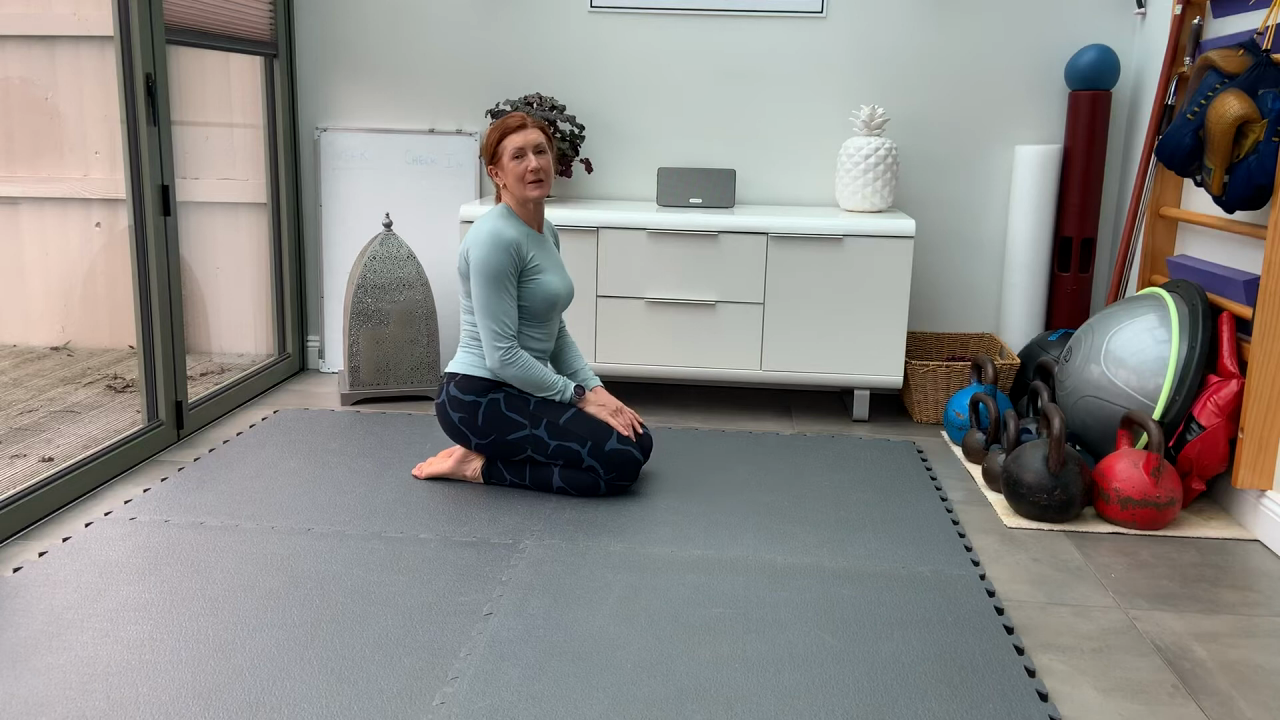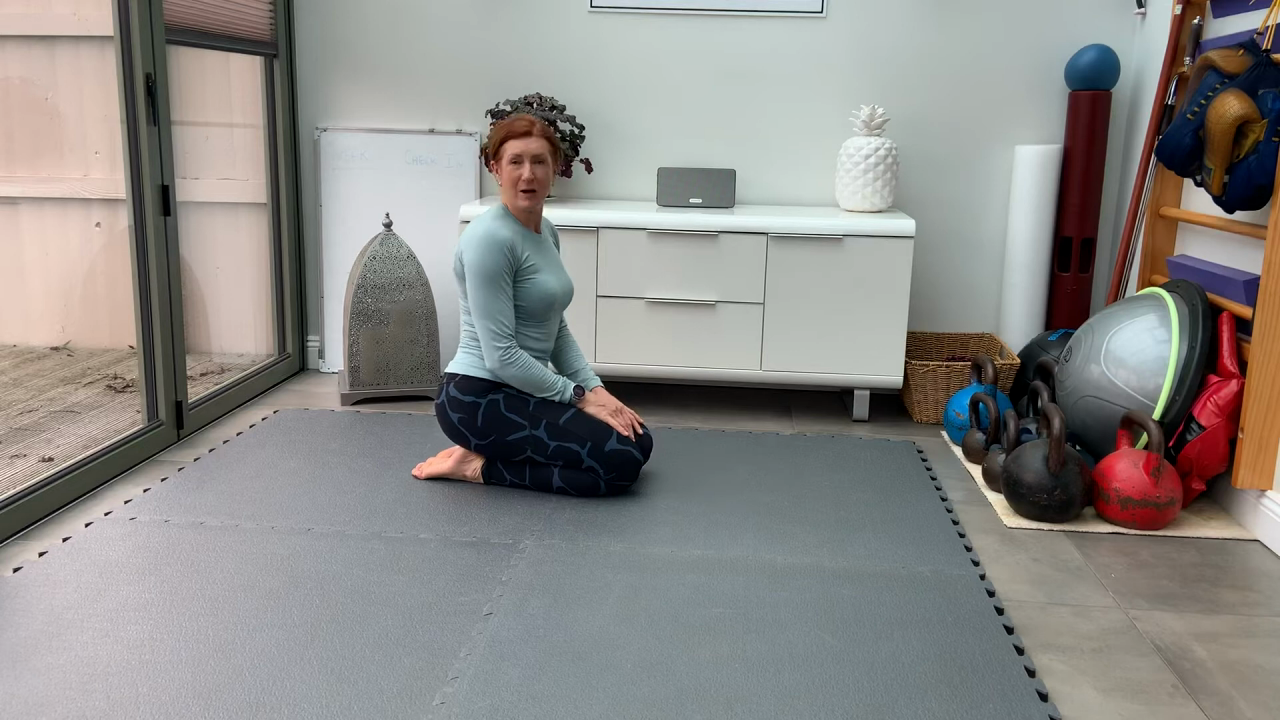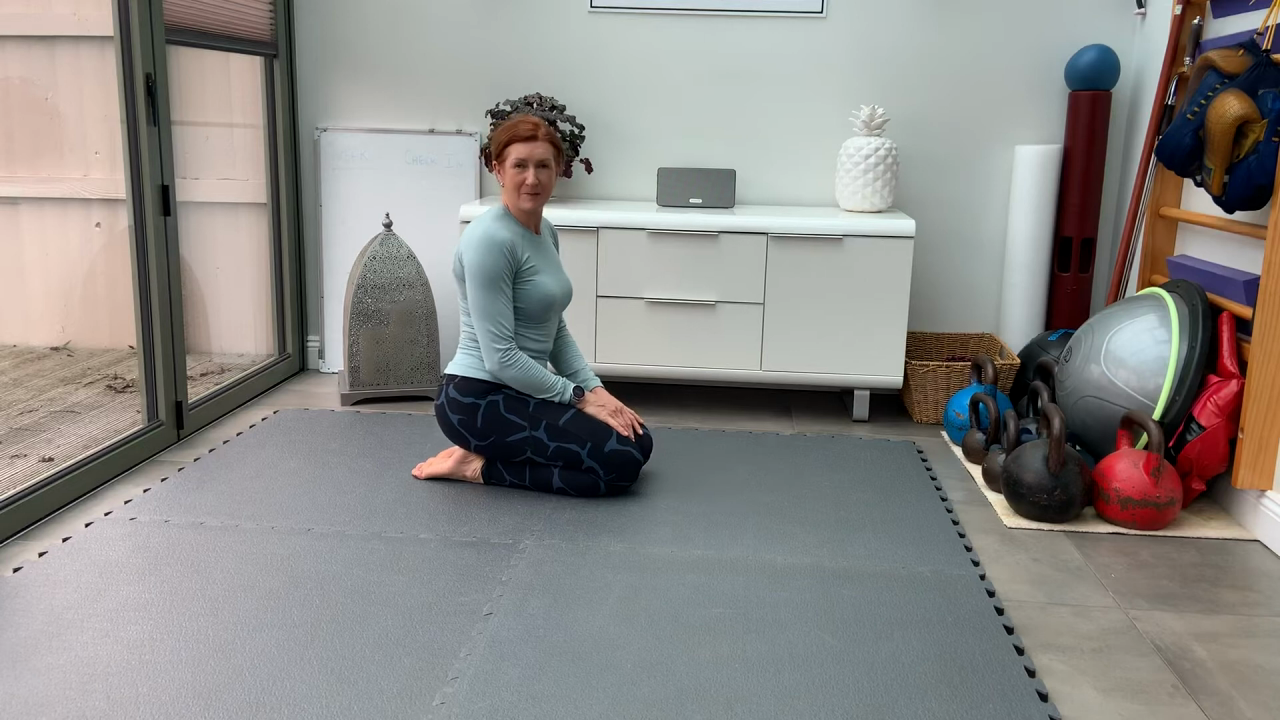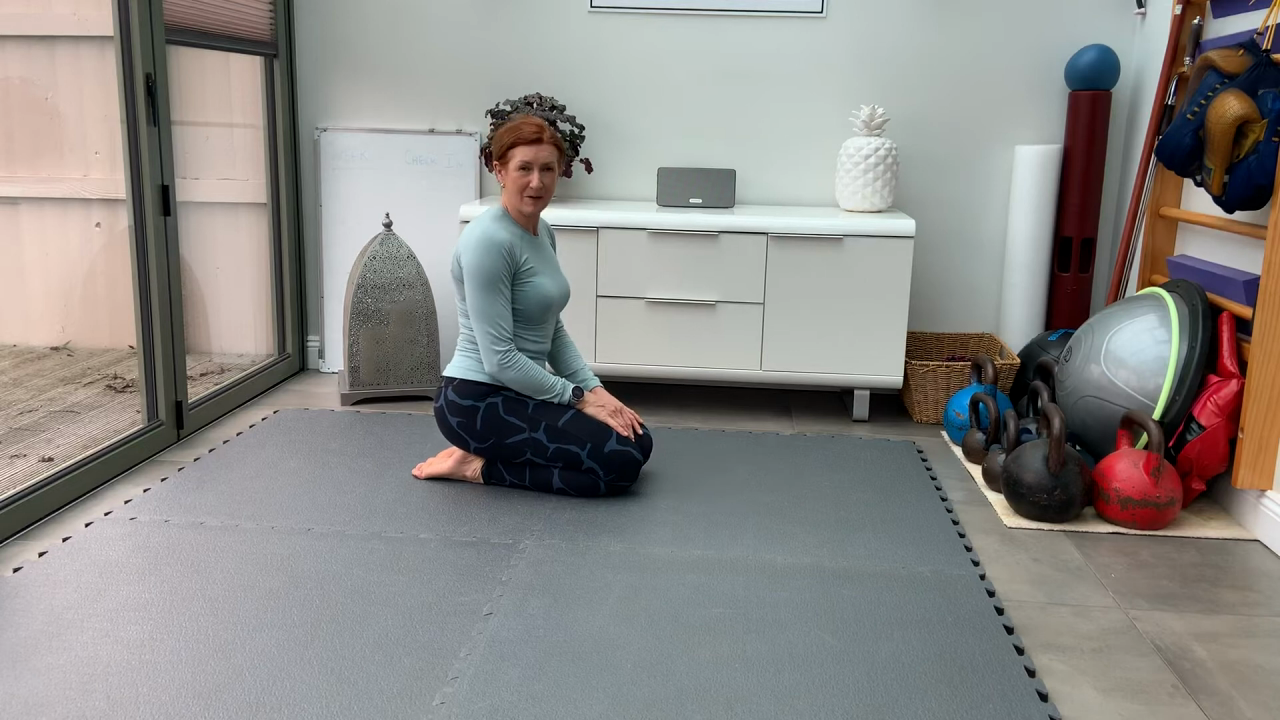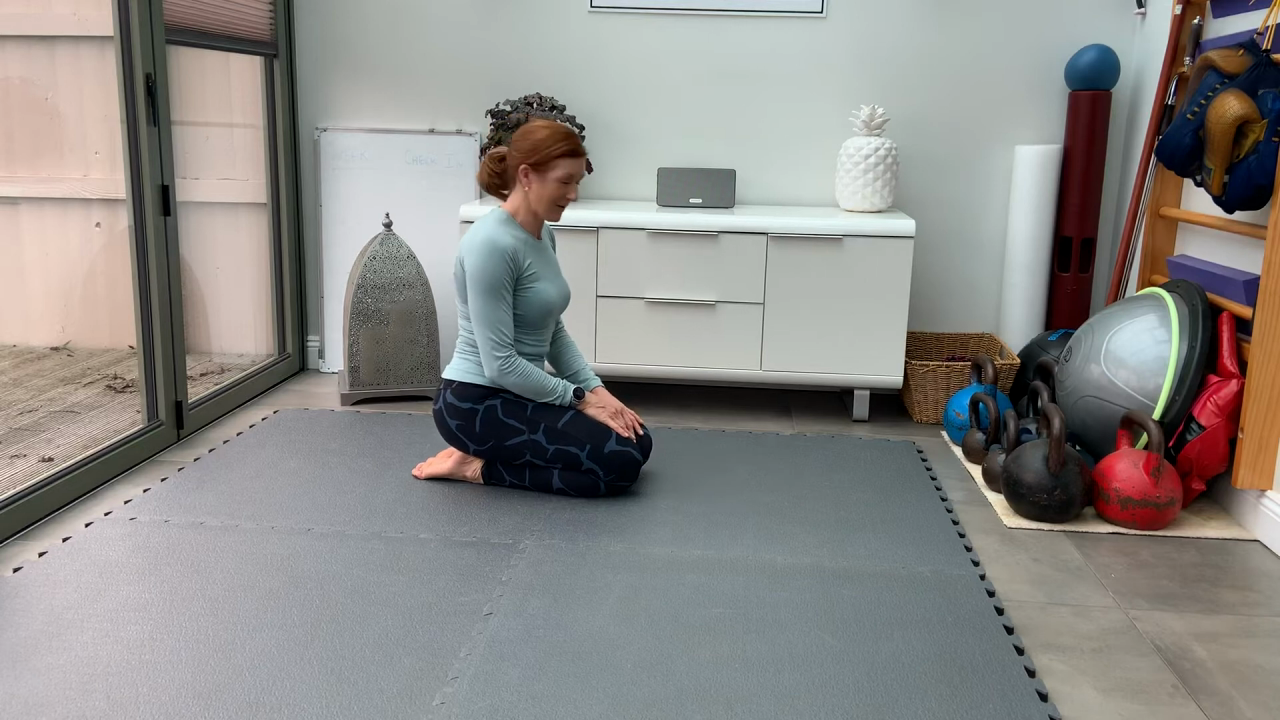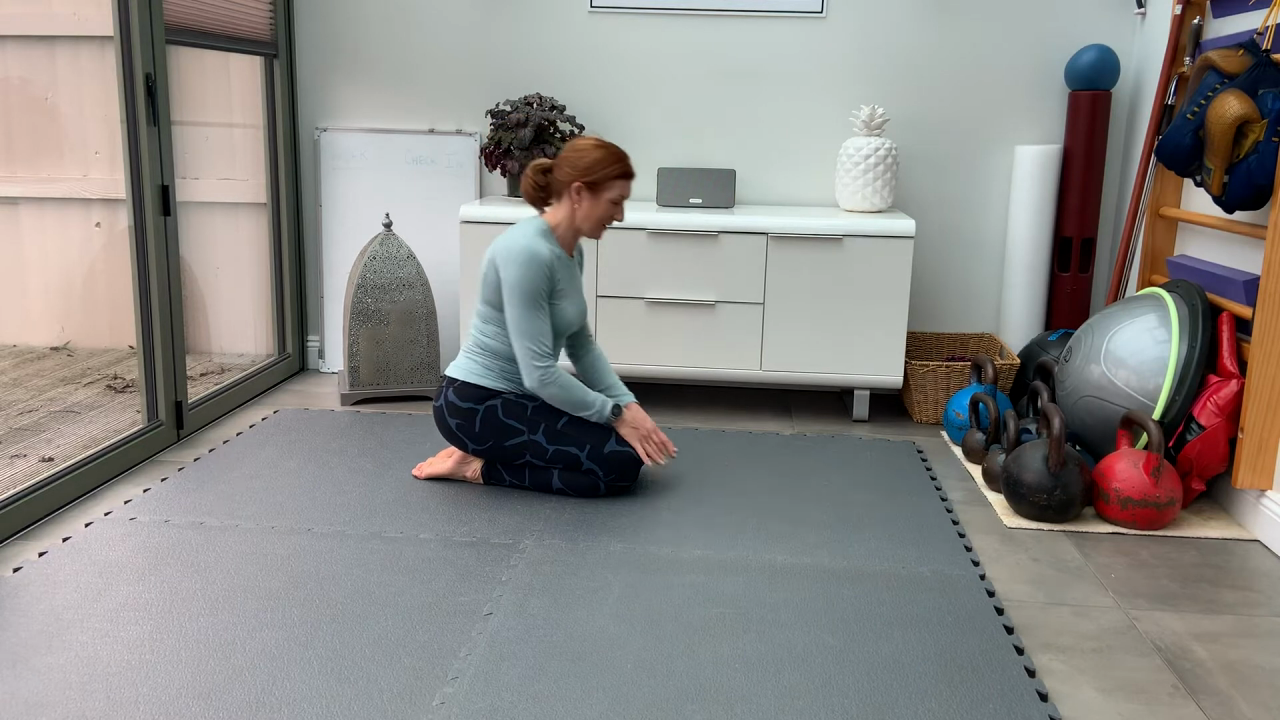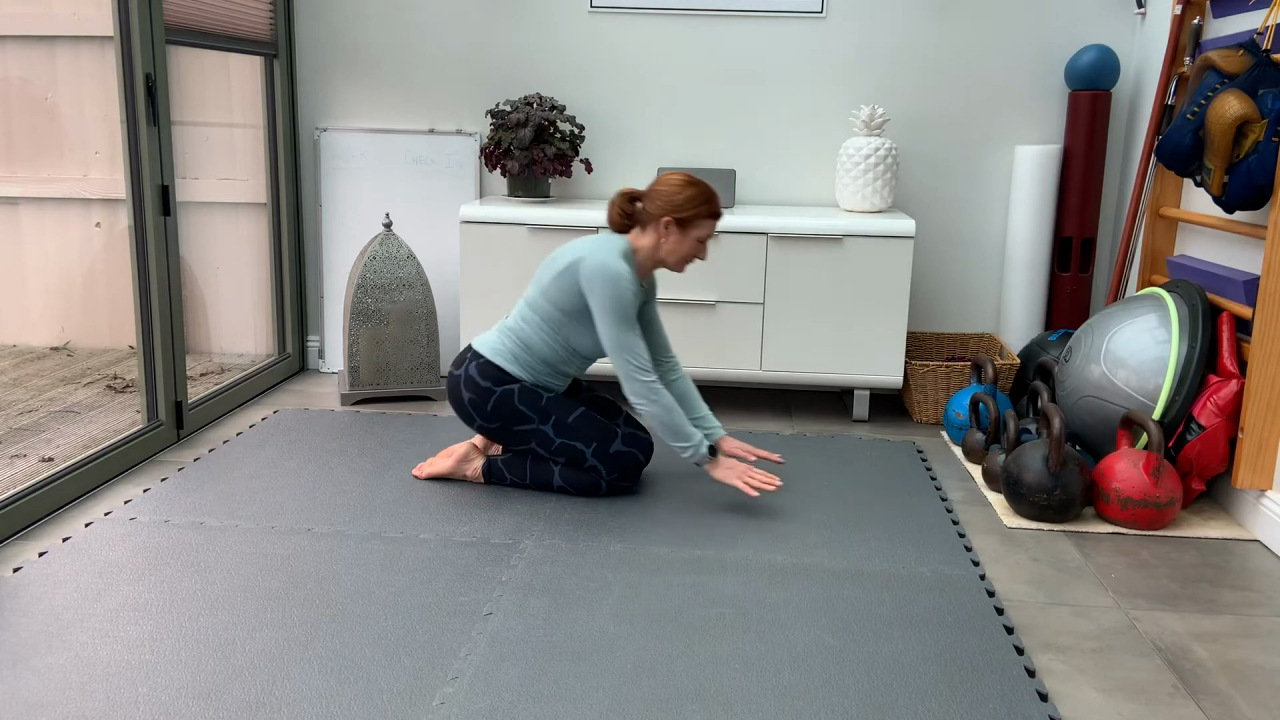
dt=0.3s
person 1, frame 1
left shoulder: (545, 231)
right shoulder: (495, 238)
left elbow: (555, 331)
right elbow: (502, 356)
left wrist: (595, 389)
right wrist: (579, 396)
left hip: (516, 393)
right hip: (480, 399)
left knee: (637, 443)
right knee: (620, 462)
left ankle: (486, 451)
right ankle: (479, 465)
person 1, frame 2
left shoulder: (545, 231)
right shoulder: (489, 238)
left elbow: (556, 330)
right elbow: (501, 355)
left wrist: (595, 389)
right wrist: (579, 396)
left hip: (518, 392)
right hip: (480, 399)
left knee: (637, 442)
right knee: (619, 462)
left ankle: (487, 452)
right ankle: (479, 465)
person 1, frame 3
left shoulder: (544, 232)
right shoulder: (489, 239)
left elbow: (555, 331)
right elbow: (501, 357)
left wrist: (595, 389)
right wrist: (579, 396)
left hip: (517, 393)
right hip: (479, 400)
left knee: (637, 442)
right knee: (619, 462)
left ankle: (483, 453)
right ankle: (479, 465)
person 1, frame 4
left shoulder: (541, 232)
right shoulder: (488, 240)
left elbow: (553, 332)
right elbow: (499, 358)
left wrist: (594, 389)
right wrist: (578, 398)
left hip: (518, 394)
right hip: (479, 401)
left knee: (636, 442)
right knee: (620, 462)
left ankle: (485, 453)
right ankle: (479, 467)
person 1, frame 5
left shoulder: (541, 235)
right shoulder: (493, 244)
left elbow: (553, 334)
right elbow: (499, 364)
left wrist: (595, 389)
right wrist: (578, 398)
left hip: (517, 395)
right hip: (478, 404)
left knee: (636, 442)
right knee: (619, 463)
left ankle: (485, 452)
right ankle: (479, 467)
person 1, frame 6
left shoulder: (569, 250)
right shoulder: (528, 252)
left elbow: (582, 344)
right elbow: (540, 373)
left wrist: (628, 406)
right wrist: (613, 414)
left hip: (515, 397)
right hip: (479, 406)
left knee: (634, 448)
right knee: (617, 466)
left ankle: (489, 450)
right ankle: (479, 467)
person 1, frame 7
left shoulder: (639, 273)
right shoulder: (607, 269)
left elbow: (664, 366)
right elbow: (640, 384)
left wrist: (716, 437)
right wrist: (706, 457)
left hip: (532, 384)
right hip: (489, 385)
left knee: (635, 446)
right knee: (621, 465)
left ankle: (501, 442)
right ankle: (482, 466)
